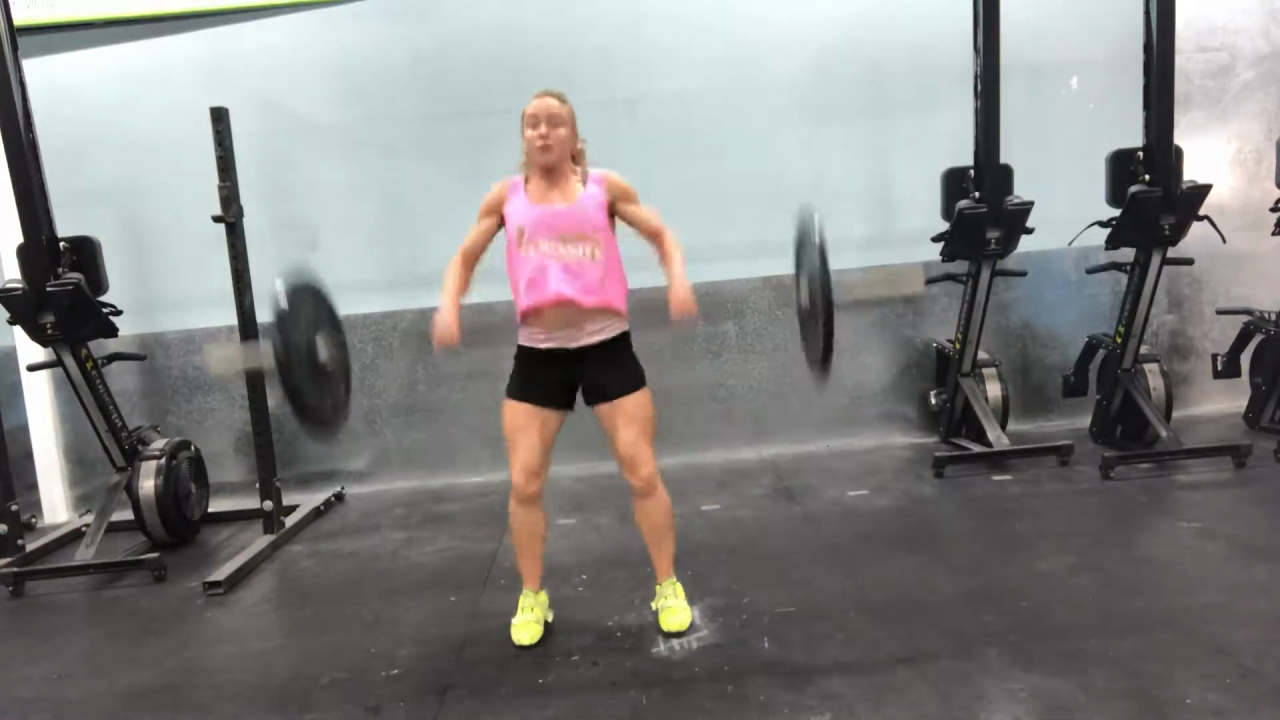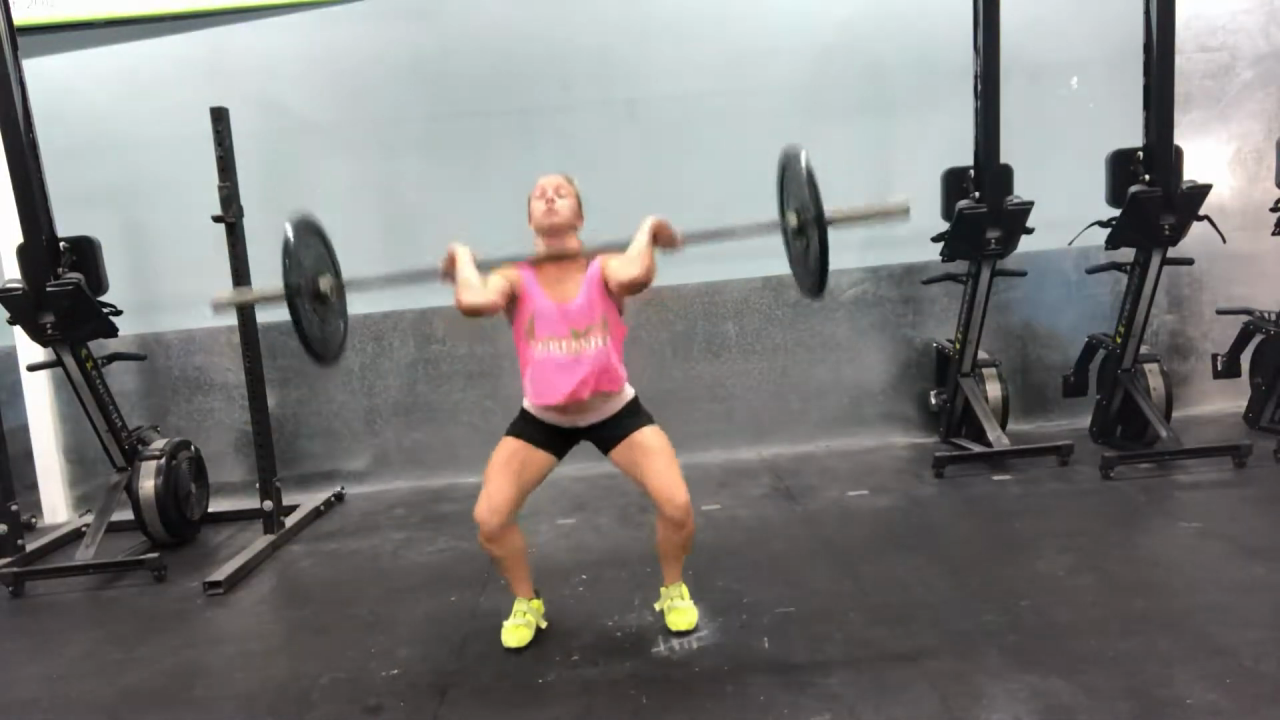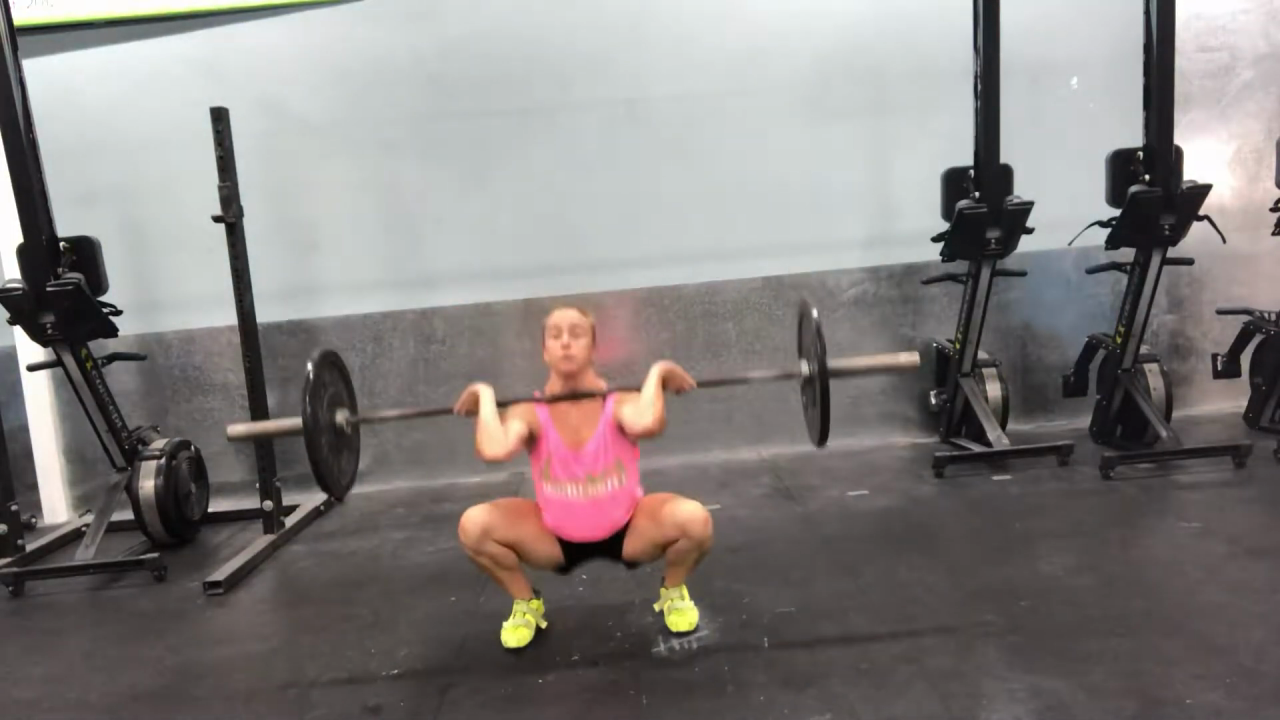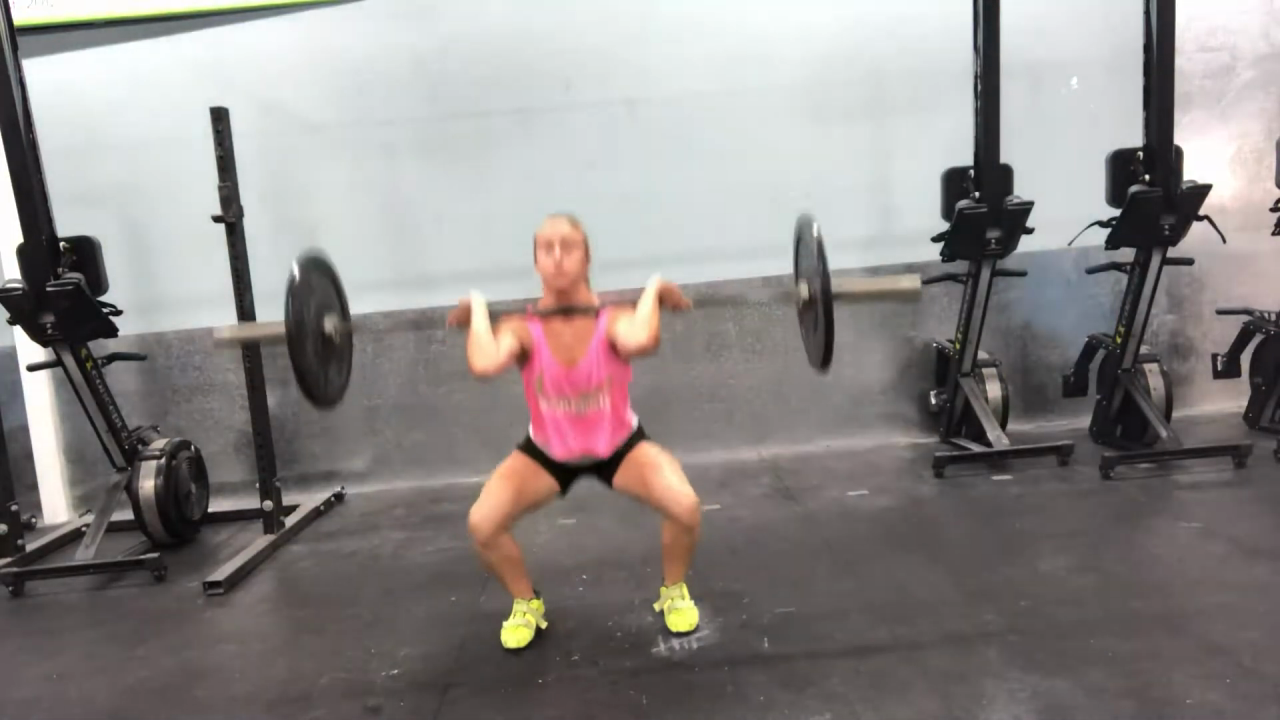
dt=0.4s
person 1, frame 1
left shoulder: (603, 186)
right shoulder: (506, 195)
left elbow: (661, 234)
right elbow: (465, 256)
left wrist: (678, 281)
right wrist: (448, 306)
left hip: (604, 347)
right hip: (537, 353)
left knee: (642, 475)
right knee: (525, 483)
left ankle: (667, 588)
right ankle: (533, 598)
person 1, frame 2
left shoulder: (605, 269)
right shoulder: (513, 279)
left elbow: (636, 274)
right elbow: (472, 301)
left wrist: (647, 230)
right wrist: (462, 259)
left hip: (614, 410)
right hip: (542, 419)
left knee: (676, 505)
right knee: (489, 519)
left ankle: (674, 591)
right ankle: (527, 603)
person 1, frame 3
left shoulder: (619, 405)
right shoulder: (531, 415)
left elbow: (646, 423)
right elbow: (493, 450)
left wrist: (656, 374)
right wrist: (486, 398)
left hip: (625, 526)
right hip: (558, 534)
left knee: (696, 522)
right knee: (473, 527)
left ankle: (672, 591)
right ankle: (526, 603)
person 1, frame 4
left shoulder: (612, 321)
right shoulder: (523, 329)
left elbow: (641, 341)
right elbow: (483, 365)
left wrist: (653, 290)
right wrist: (478, 308)
left hip: (618, 445)
right hip: (548, 453)
left knee: (684, 506)
right knee: (482, 524)
left ankle: (674, 592)
right ankle: (526, 604)
